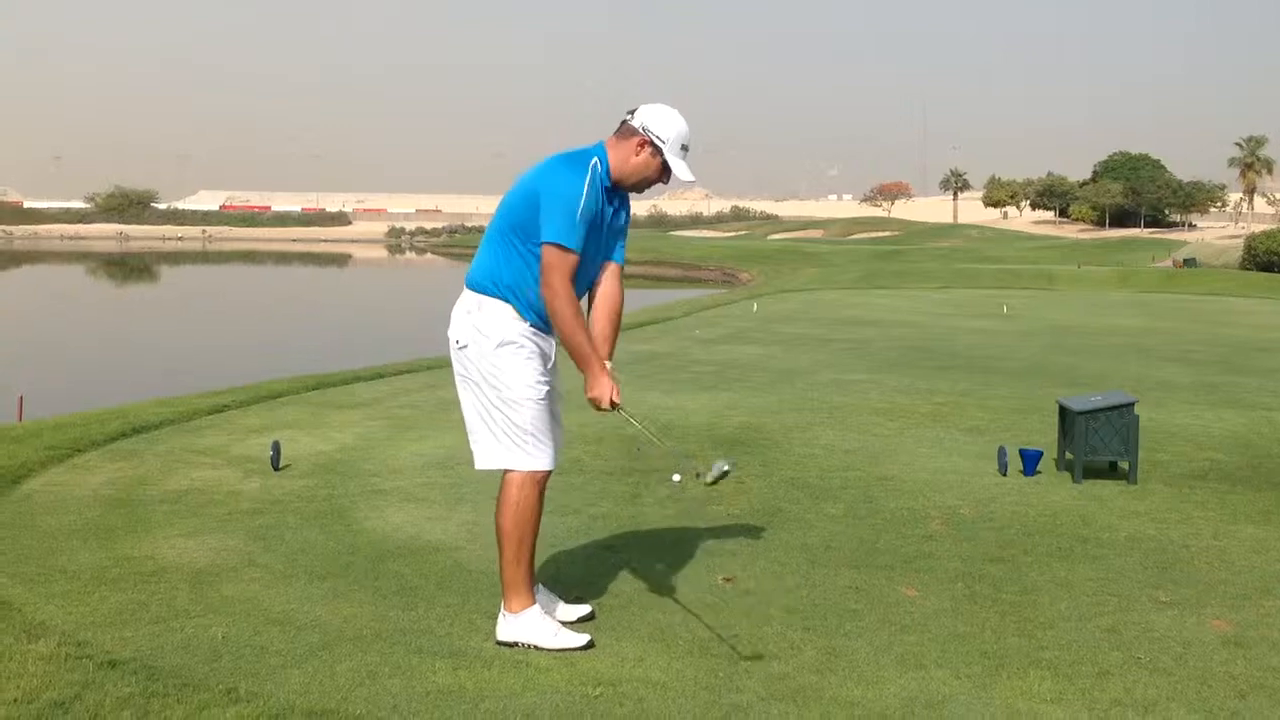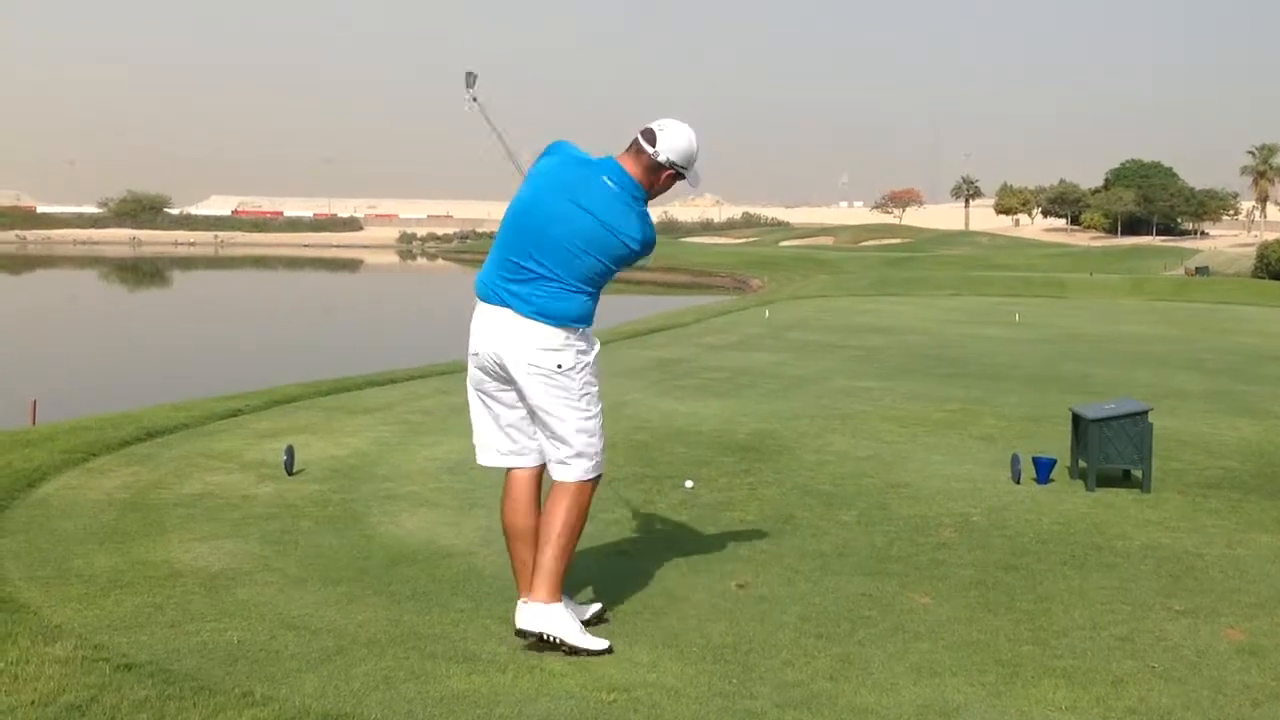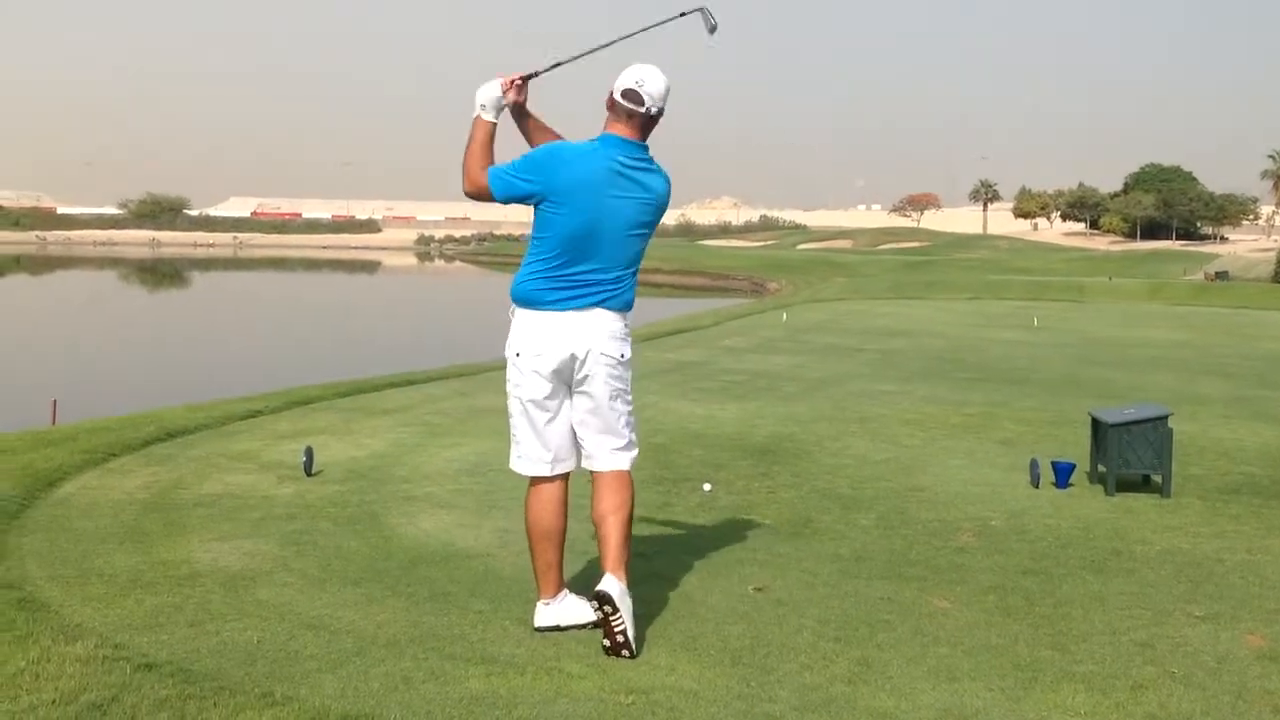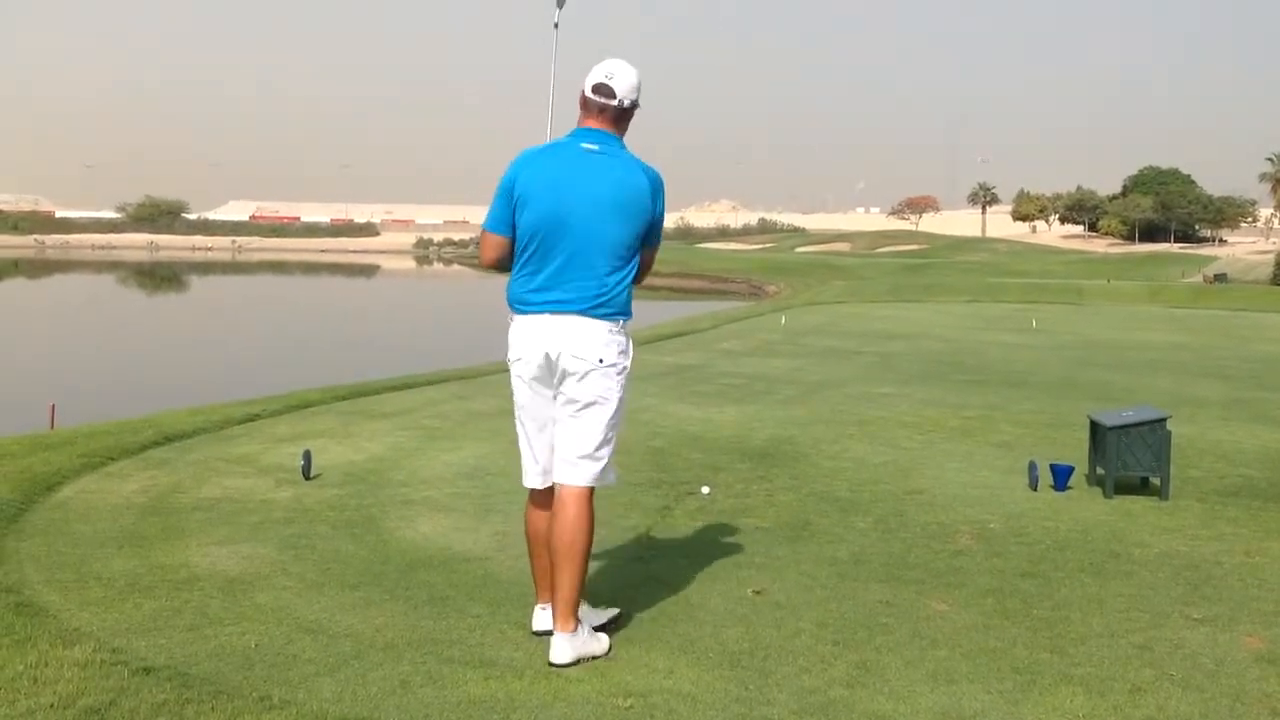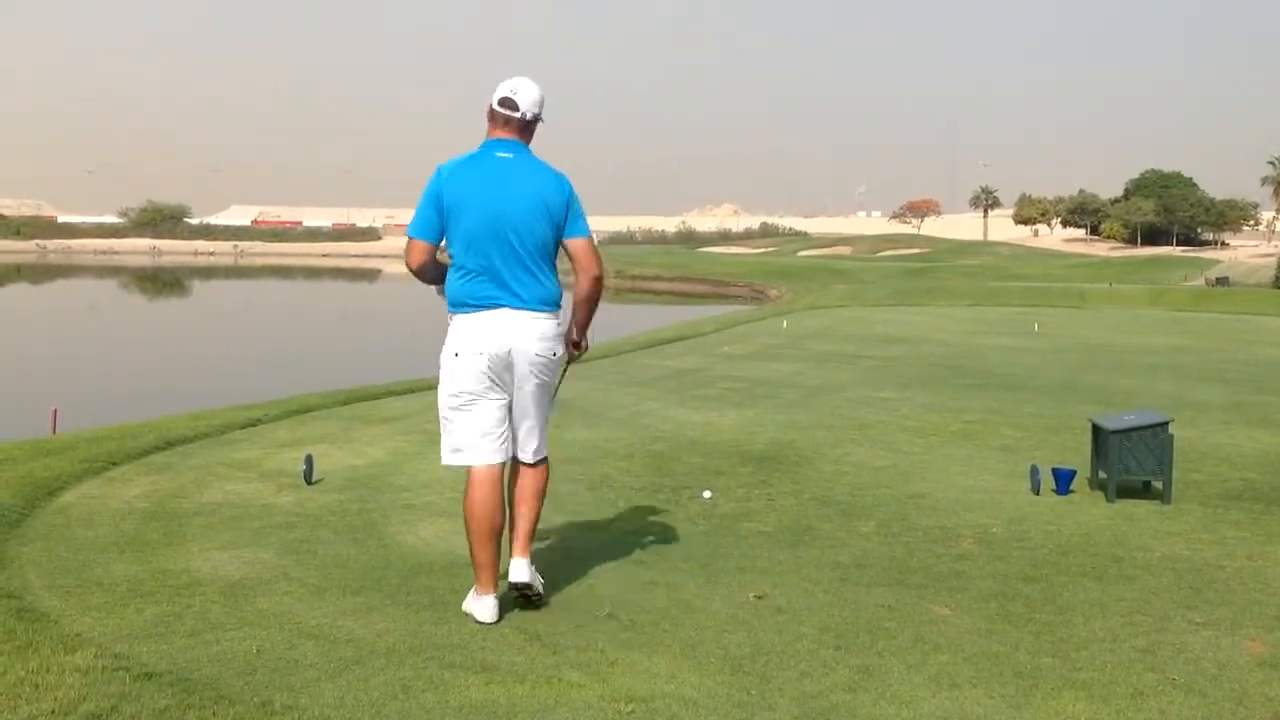
dt=1s
person 1, frame 1
left shoulder: (613, 200)
right shoulder: (574, 177)
left elbow: (607, 289)
right elbow: (554, 286)
left wrist: (601, 366)
right wrist: (593, 373)
left hip: (522, 331)
right hip: (496, 328)
left knee: (530, 464)
right knee: (526, 467)
left ankle: (525, 592)
right ankle: (518, 614)
person 1, frame 2
left shoulder: (563, 160)
right shoulder: (638, 232)
left hip: (490, 327)
right hip: (552, 344)
left knee: (522, 466)
right knee: (576, 473)
left ankle: (533, 597)
right ankle: (544, 605)
person 1, frame 3
left shoulder: (561, 164)
right shoulder: (657, 185)
left elbow: (475, 183)
left wrist: (487, 110)
right wrist: (522, 112)
left hip: (539, 330)
right hip: (604, 333)
left knee: (547, 471)
right knee: (611, 463)
left ankle: (551, 599)
right ankle: (614, 581)
person 1, frame 4
left shoulder: (528, 166)
right shoulder: (645, 181)
left elbow: (490, 256)
left hip: (531, 333)
right hip: (596, 339)
left knee: (543, 480)
right knee: (575, 483)
left ankle: (548, 606)
right ankle: (567, 630)
person 1, frame 5
left shoulder: (449, 177)
right shoulder: (555, 183)
left elbow: (417, 260)
right elbow: (591, 272)
right wrist: (578, 332)
left hip: (474, 331)
right hip: (538, 331)
left knee: (483, 463)
right knee: (530, 454)
left ankle: (485, 592)
right ankle: (521, 559)
